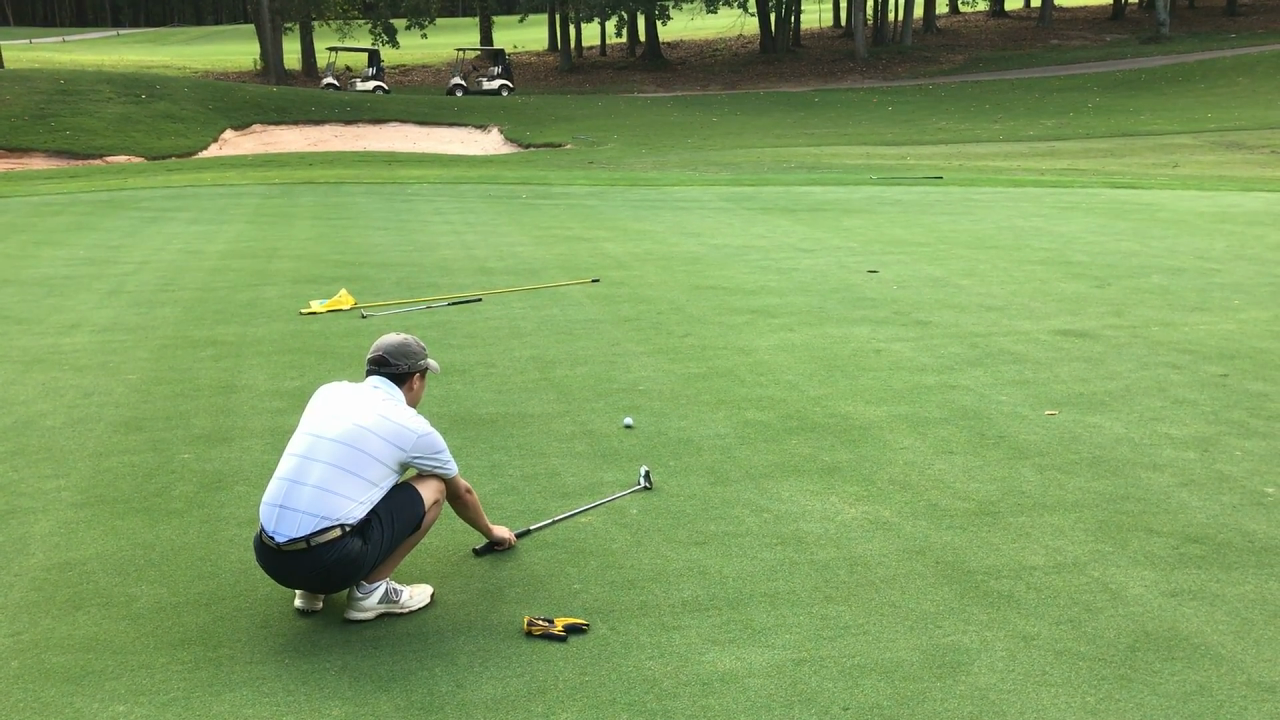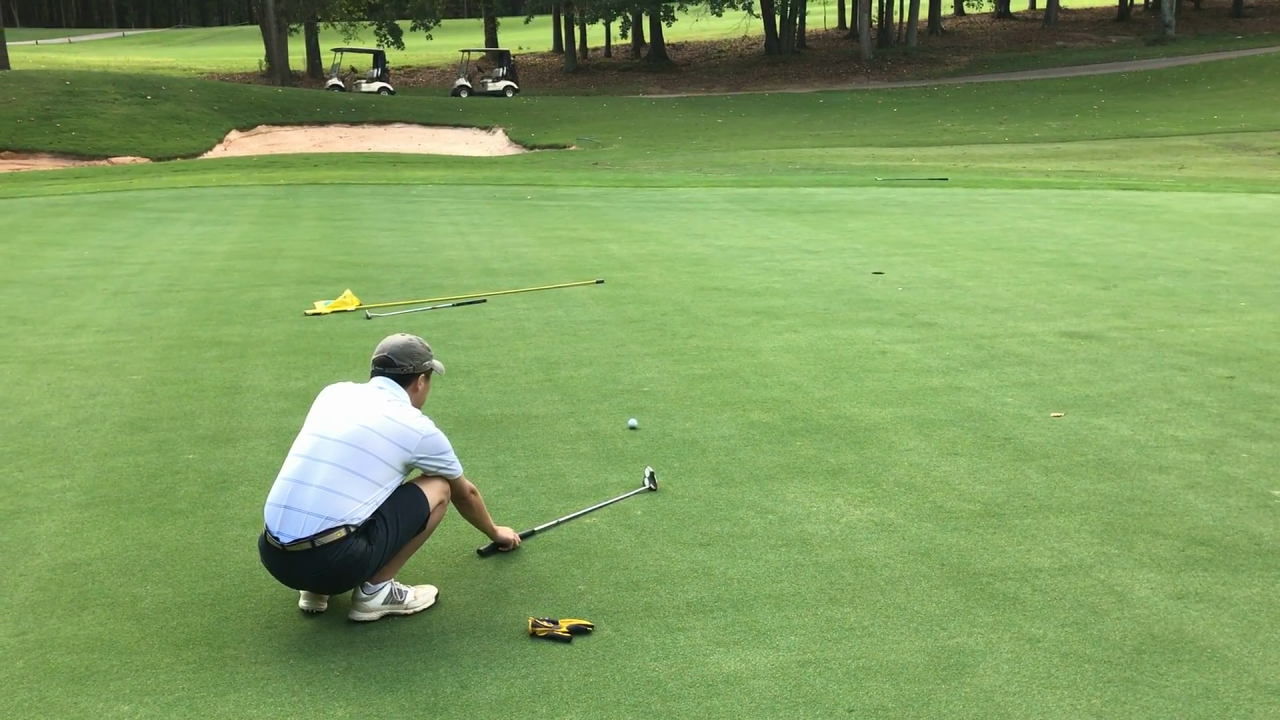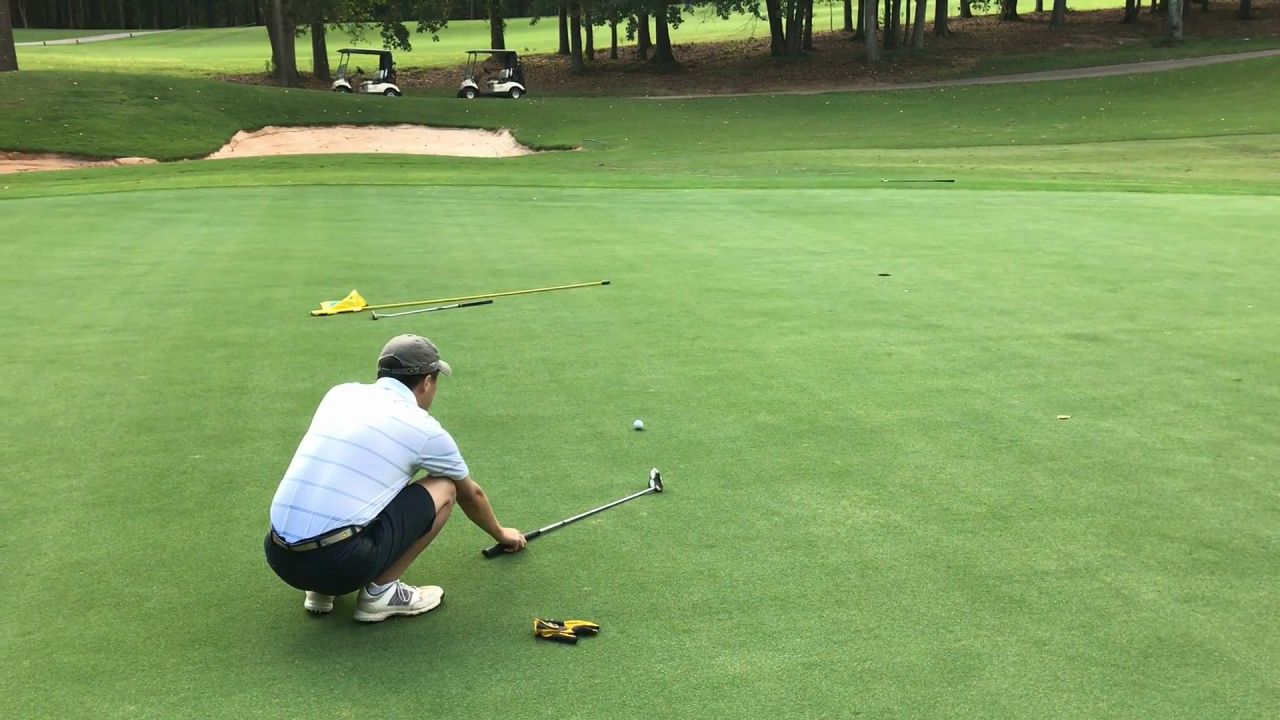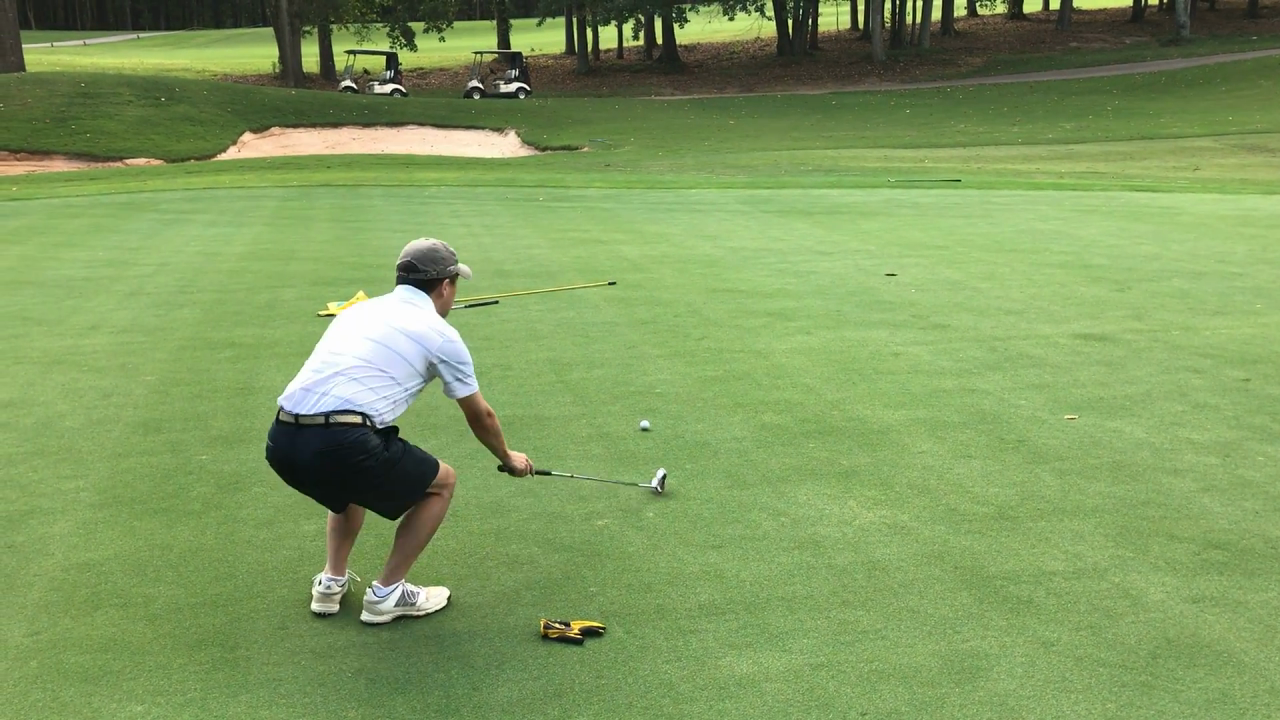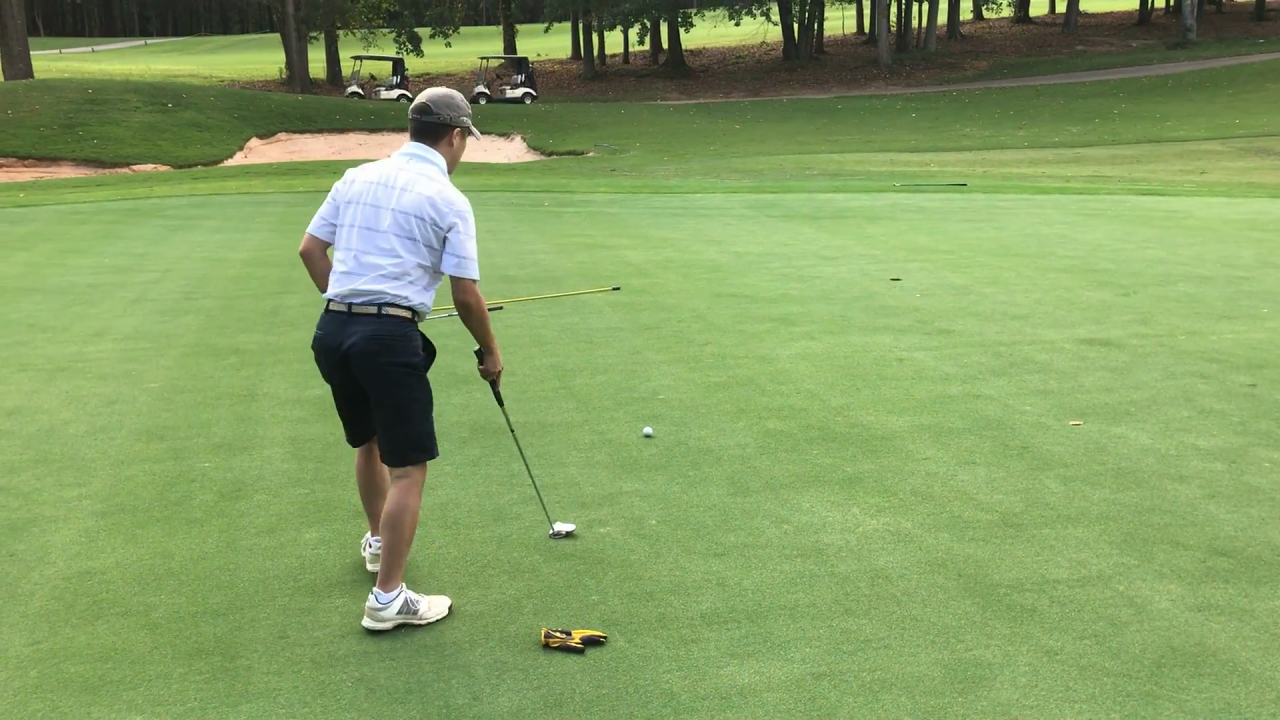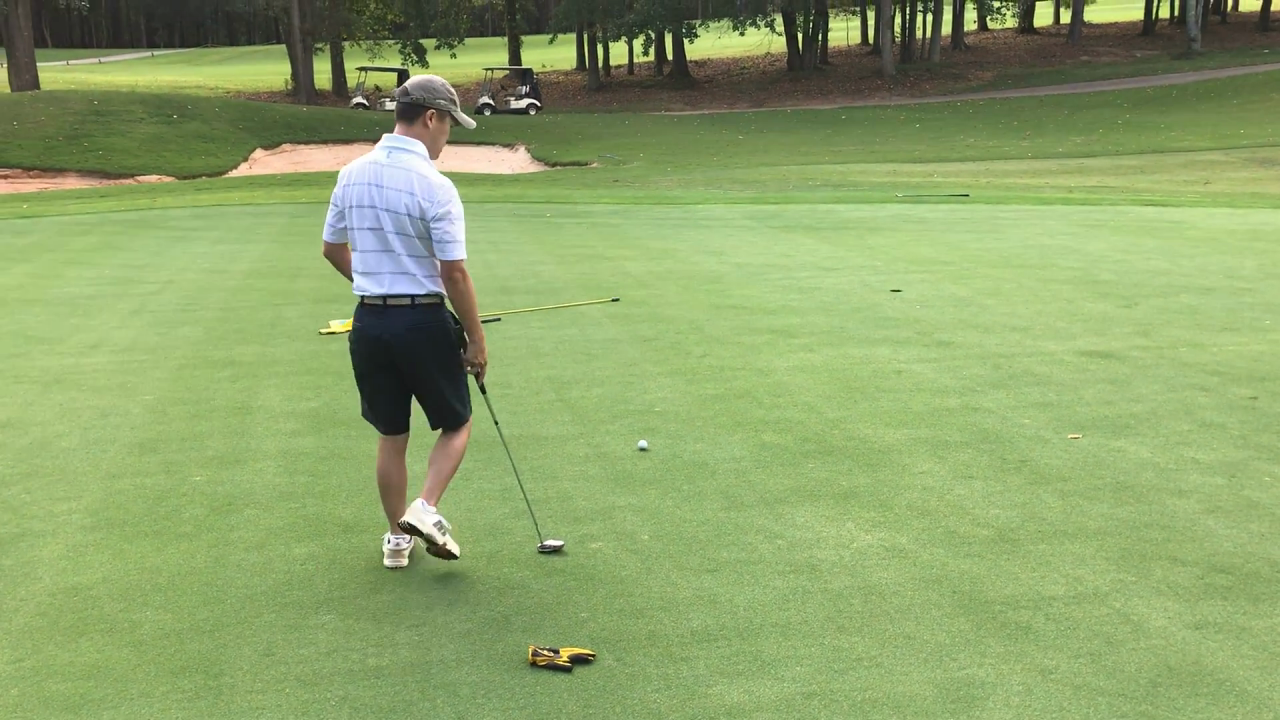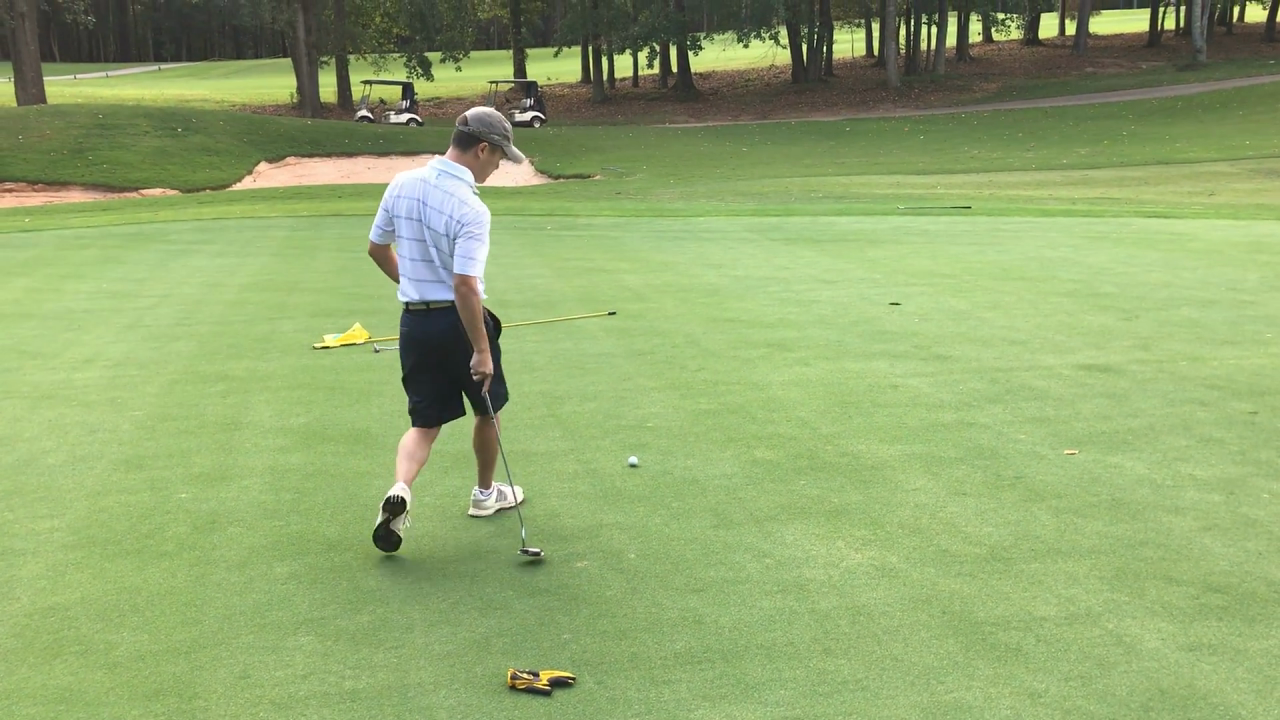
dt=0.4s
person 1, frame 1
left shoulder: (328, 392)
right shoulder: (412, 426)
right elbow: (460, 493)
right wrist: (491, 531)
left hip: (268, 555)
right hip: (328, 560)
right knee: (433, 488)
left ankle: (311, 588)
right ankle: (370, 591)
person 1, frame 2
left shoulder: (333, 393)
right shoulder: (417, 427)
right elbow: (465, 494)
right wrist: (496, 533)
left hip: (272, 555)
right hip: (333, 560)
right knee: (439, 489)
left ankle: (316, 588)
right ankle: (375, 591)
person 1, frame 3
left shoulder: (340, 393)
right shoulder: (423, 429)
right elbow: (470, 494)
right wrist: (500, 533)
left hip: (279, 555)
right hip: (338, 560)
right knee: (443, 490)
left ankle: (323, 586)
right ankle: (381, 591)
person 1, frame 4
left shoulder: (358, 309)
right shoulder: (439, 334)
right elbow: (479, 415)
left wrist: (383, 443)
right wrist: (507, 455)
left hip: (283, 440)
right hip: (340, 441)
left knee: (357, 481)
right knee: (439, 483)
left ankle: (331, 582)
right ankle: (385, 595)
person 1, frame 5
left shoulder: (357, 177)
right shoulder: (449, 200)
left elbow: (310, 250)
right elbow: (466, 295)
right wrist: (490, 352)
left hip: (333, 330)
right hip: (391, 335)
left knee: (369, 445)
right knee: (407, 467)
left ankle: (377, 539)
right ankle: (388, 599)
person 1, frame 6
left shoulder: (352, 175)
right shoulder: (434, 187)
left elbow: (332, 250)
right elbow: (454, 274)
right wrist: (476, 338)
left hip: (369, 322)
right hip: (422, 320)
left knee: (391, 437)
right knee: (457, 424)
left ankle: (398, 538)
right ankle: (425, 510)
person 1, frame 7
left shoulder: (402, 183)
right shoulder: (471, 209)
left elbow: (377, 247)
right elbow: (465, 287)
right wrist: (482, 350)
left hip: (415, 322)
right hip: (456, 322)
left knee: (425, 424)
right knee: (485, 410)
left ankle: (400, 491)
right ankle: (487, 493)
